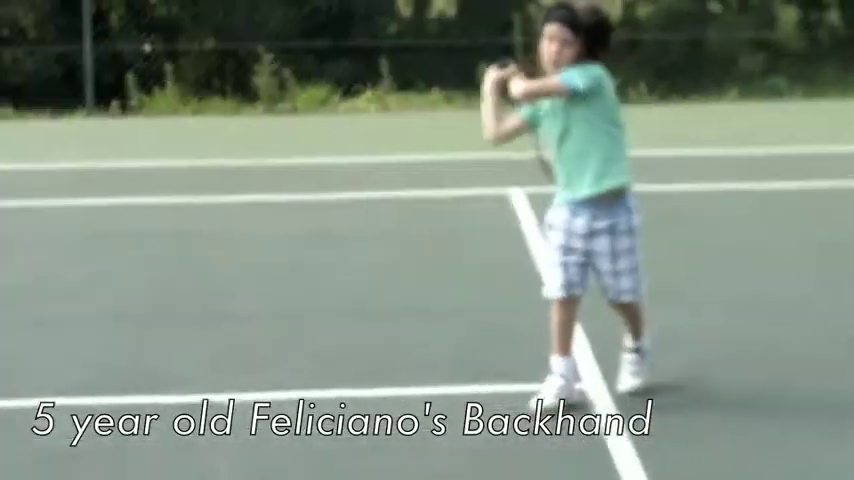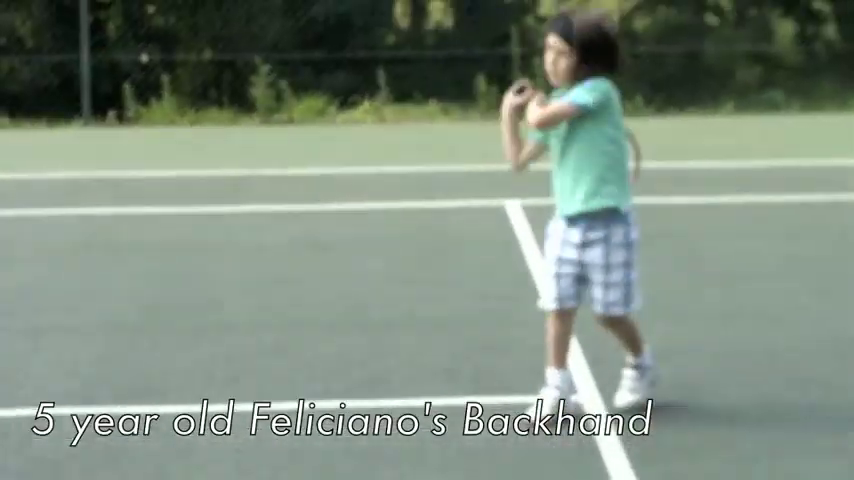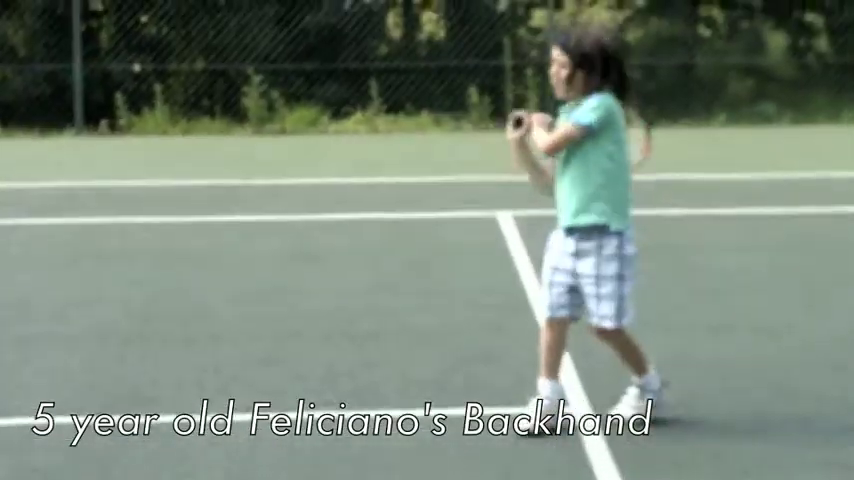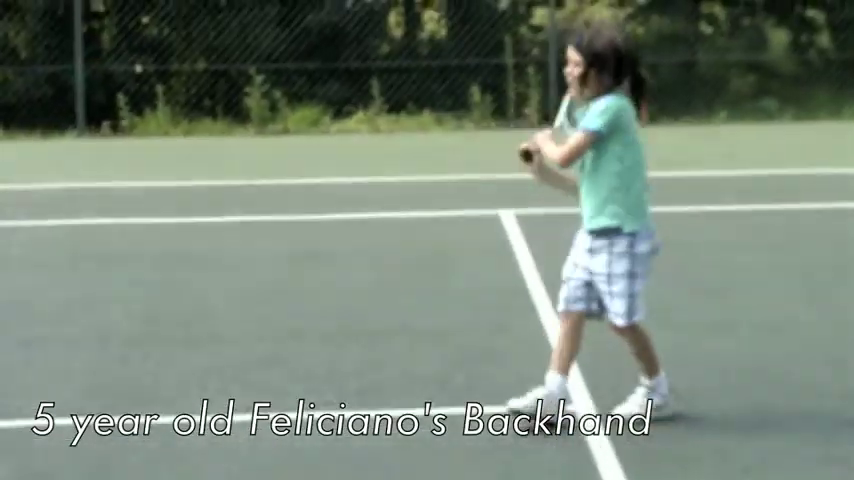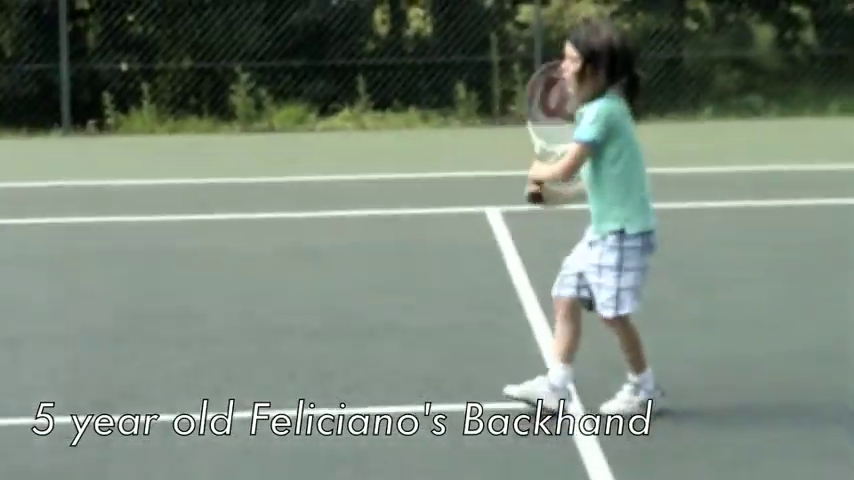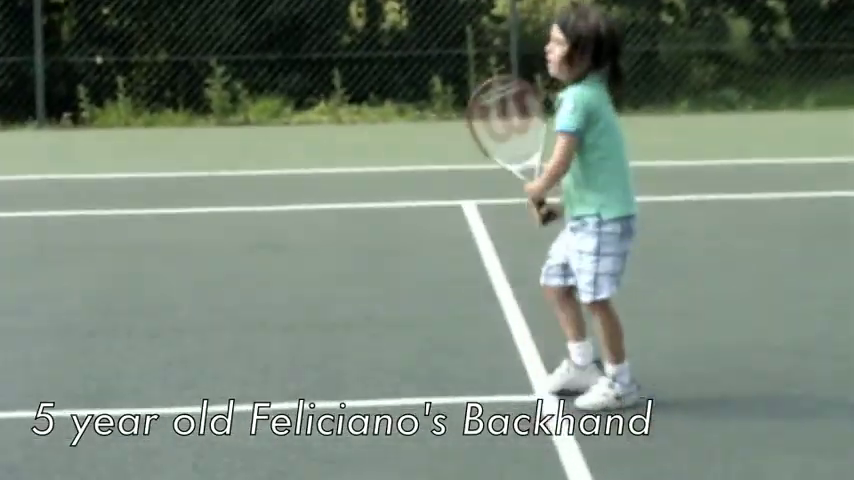
dt=0.1s
person 1, frame 1
left shoulder: (592, 77)
right shoulder: (544, 104)
left elbow: (525, 89)
right elbow: (495, 133)
left wrist: (510, 77)
right wrist: (491, 85)
left hip: (610, 209)
right hip: (568, 211)
left knee: (621, 297)
right knee: (563, 296)
left ankle: (636, 346)
right ankle: (562, 377)
person 1, frame 2
left shoulder: (597, 91)
right shoulder: (561, 104)
left elbow: (540, 120)
right elbow: (518, 160)
left wrist: (532, 102)
right wrist: (509, 111)
left hip: (607, 223)
right hip: (566, 224)
left knee: (612, 312)
right knee: (558, 307)
left ankle: (640, 364)
right ankle: (557, 389)
person 1, frame 3
left shoulder: (602, 106)
right shoulder: (568, 119)
left elbow: (551, 144)
right elbow: (549, 184)
left wrist: (539, 125)
right wrist: (518, 140)
left hip: (605, 237)
right hip: (567, 236)
left knee: (606, 325)
right knee: (554, 319)
left ankle: (647, 386)
right ankle: (548, 399)
person 1, frame 4
left shoulder: (610, 108)
right shoulder: (597, 111)
left elbow: (565, 158)
right elbow: (579, 182)
left wrist: (544, 143)
right wrist: (540, 156)
left hip: (620, 236)
right hip: (593, 233)
left knee: (624, 321)
right knee: (570, 312)
left ankle: (656, 391)
right ankle: (552, 393)
person 1, frame 5
left shoulder: (603, 111)
right shoulder: (595, 111)
left elbow: (566, 169)
left wrist: (540, 172)
right wrist: (550, 186)
left hip: (624, 232)
right hip: (602, 230)
left knee: (614, 313)
right knee: (566, 300)
left ankle: (643, 388)
right ankle: (556, 384)
person 1, frame 6
left shoulder: (577, 98)
right shoulder: (589, 93)
left elbow: (561, 161)
left wrist: (537, 186)
right wrist: (550, 194)
left hip: (603, 216)
right hip: (586, 213)
left knee: (593, 297)
right knee: (554, 284)
left ankle: (620, 381)
right ankle: (580, 361)
